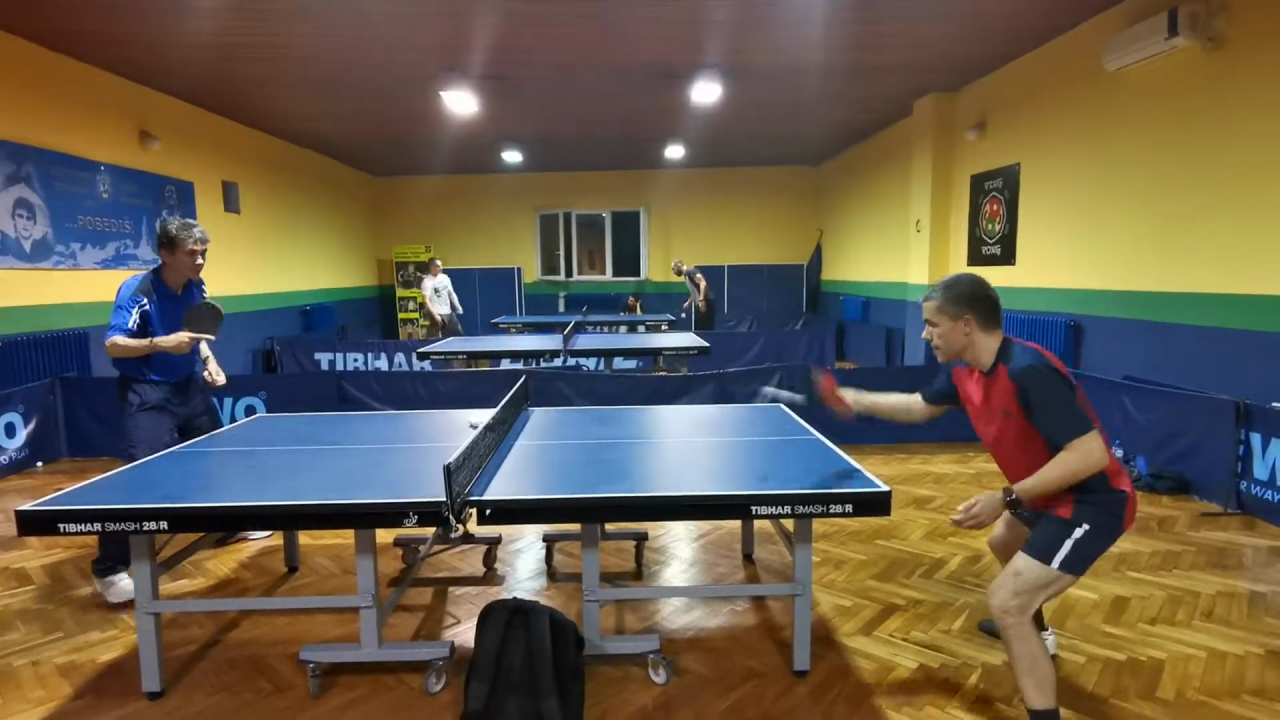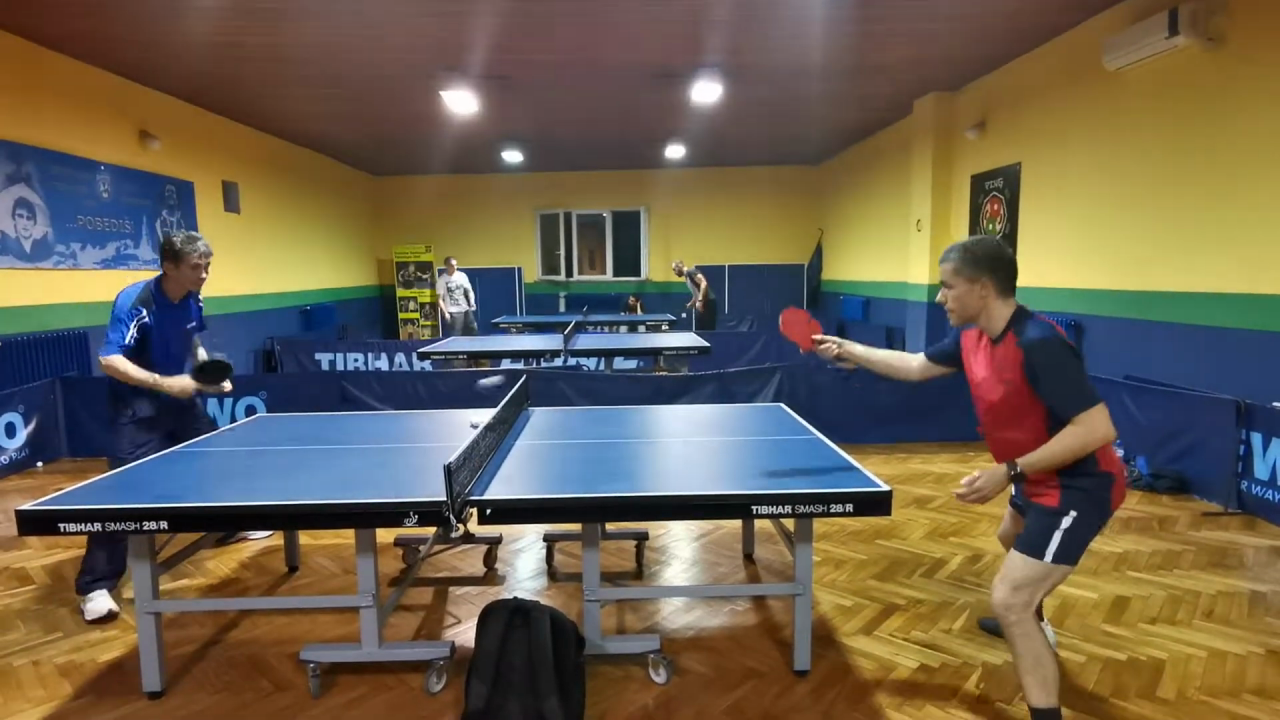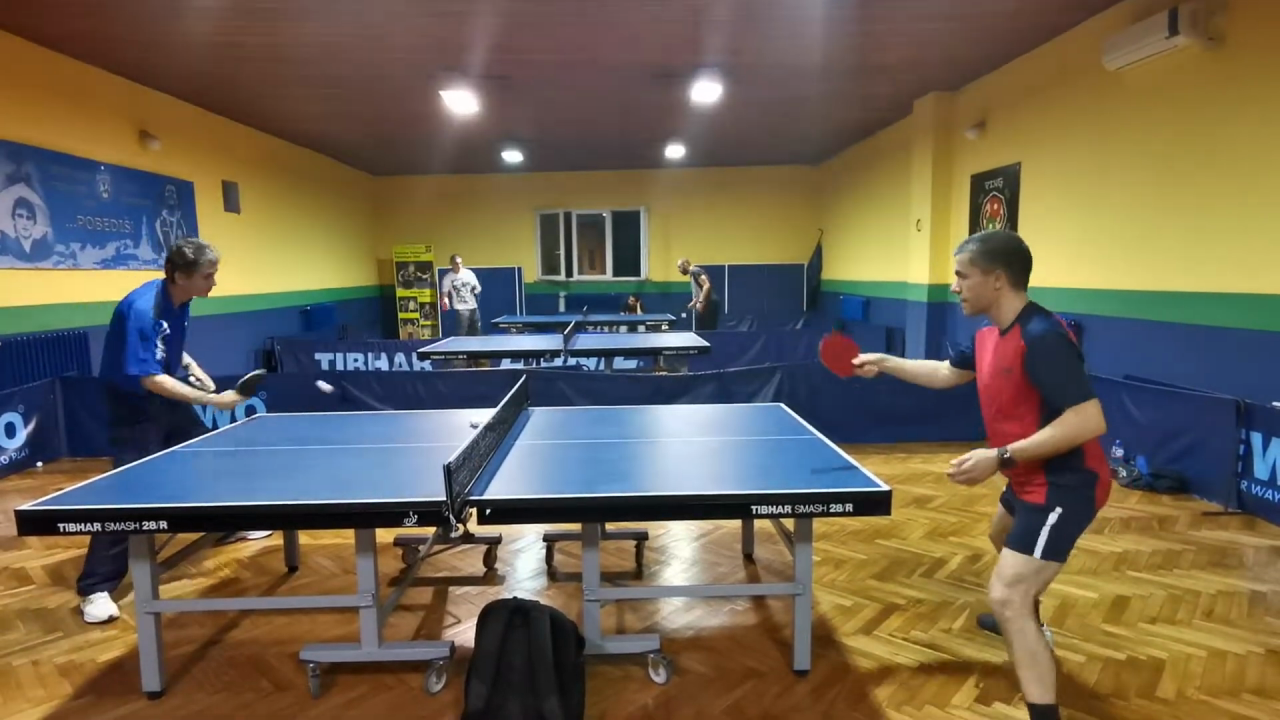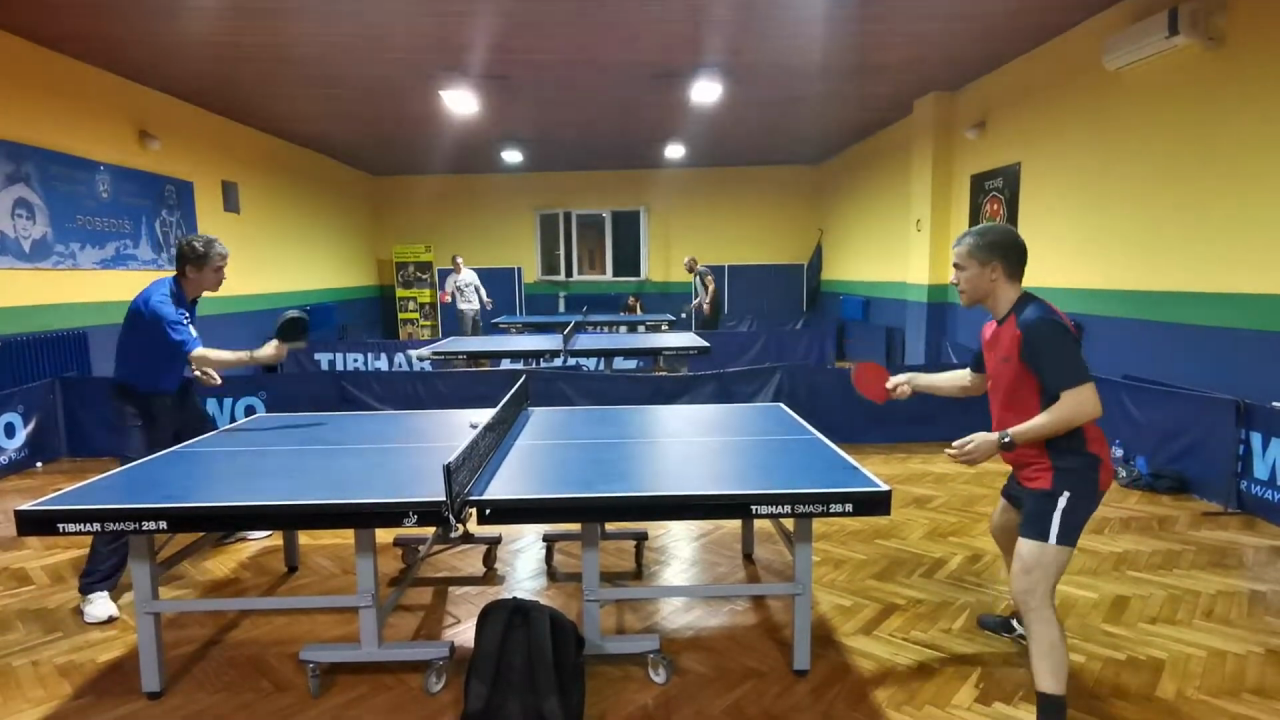
dt=0.2s
person 1, frame 1
left shoulder: (1029, 372)
right shoulder: (965, 371)
left elbow: (1092, 453)
right elbow: (920, 406)
left wrist: (1004, 500)
right wrist: (857, 399)
left hip: (1092, 504)
right hip: (1051, 496)
left knee: (1006, 602)
right knee: (1004, 546)
right ankle: (1035, 635)
person 1, frame 2
left shoulder: (1039, 343)
right shoulder: (972, 339)
left elbow: (1098, 428)
right elbow: (917, 366)
left wrist: (1010, 473)
right wrist: (846, 350)
left hip: (1078, 488)
right hip: (1043, 481)
left knee: (1008, 601)
right knee: (1012, 543)
right ankle: (1034, 628)
person 1, frame 3
left shoulder: (1042, 337)
right shoulder: (990, 334)
left elbow: (1089, 421)
right elbow: (950, 374)
left wrist: (1000, 458)
right wrist: (886, 364)
left hip: (1062, 486)
right hip: (1031, 478)
left knee: (1008, 597)
right knee: (1004, 539)
right ankle: (1021, 625)
person 1, frame 4
left shoulder: (1037, 324)
right shoulder: (996, 327)
left elbow: (1086, 405)
right elbow: (972, 380)
left wrist: (1000, 440)
right wrist: (914, 381)
left hip: (1067, 472)
right hip: (1034, 466)
left knee: (1031, 592)
right knee: (1004, 531)
right ankle: (1023, 623)
person 2, frame 1
left shoulder: (196, 289)
right shoulder: (136, 291)
right elbow: (113, 344)
left wrist: (209, 362)
right wrist: (162, 343)
left hip: (188, 387)
right hip: (147, 392)
right ankle: (112, 567)
person 2, frame 2
left shoulder: (192, 299)
right shoulder: (133, 301)
right elbow: (109, 360)
right wrist: (162, 383)
left hip: (177, 396)
right hip: (136, 402)
right ankle: (94, 586)
person 2, frame 3
left shoulder: (178, 301)
right shoulder: (143, 308)
right elbow: (152, 378)
left wrist: (195, 370)
right wrist: (210, 399)
left hip: (167, 398)
right hip: (132, 401)
right ankle: (95, 588)
person 2, frame 4
left shoulder: (186, 297)
right shoulder: (159, 303)
right elbow: (197, 353)
left wrist: (200, 367)
right wrist: (255, 357)
left hip: (174, 392)
right hip: (140, 401)
right ankle: (96, 588)
